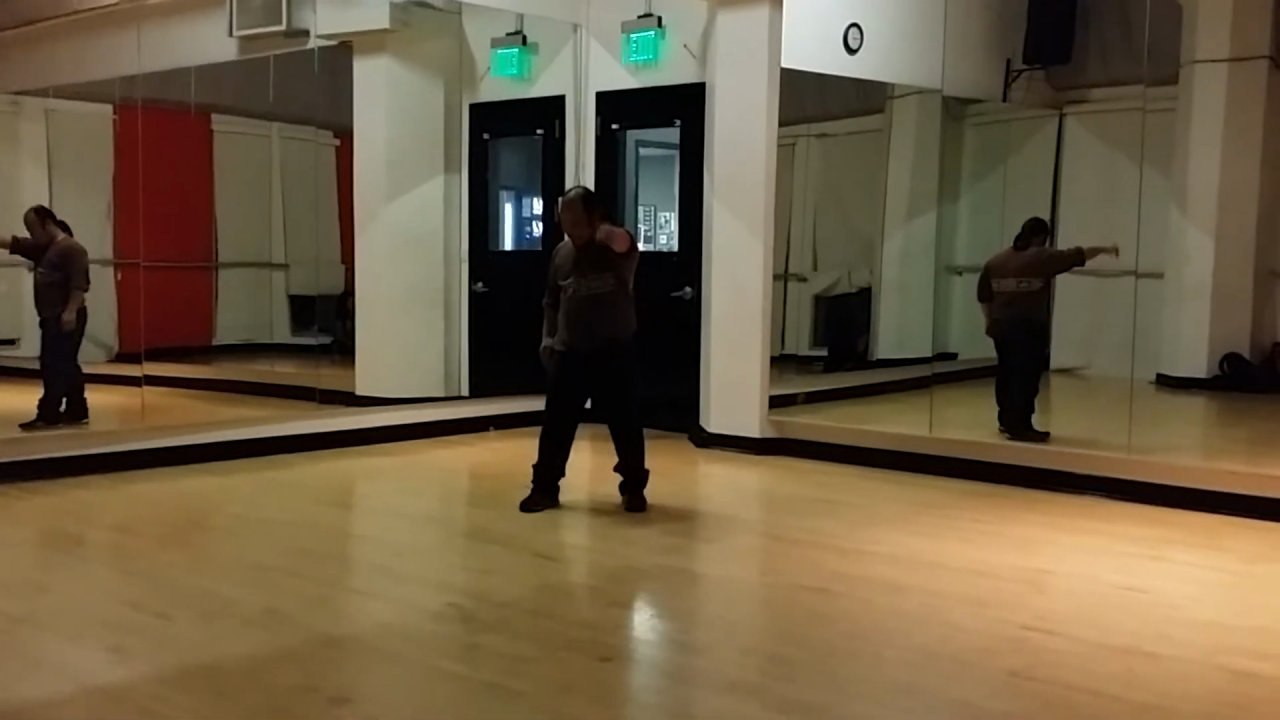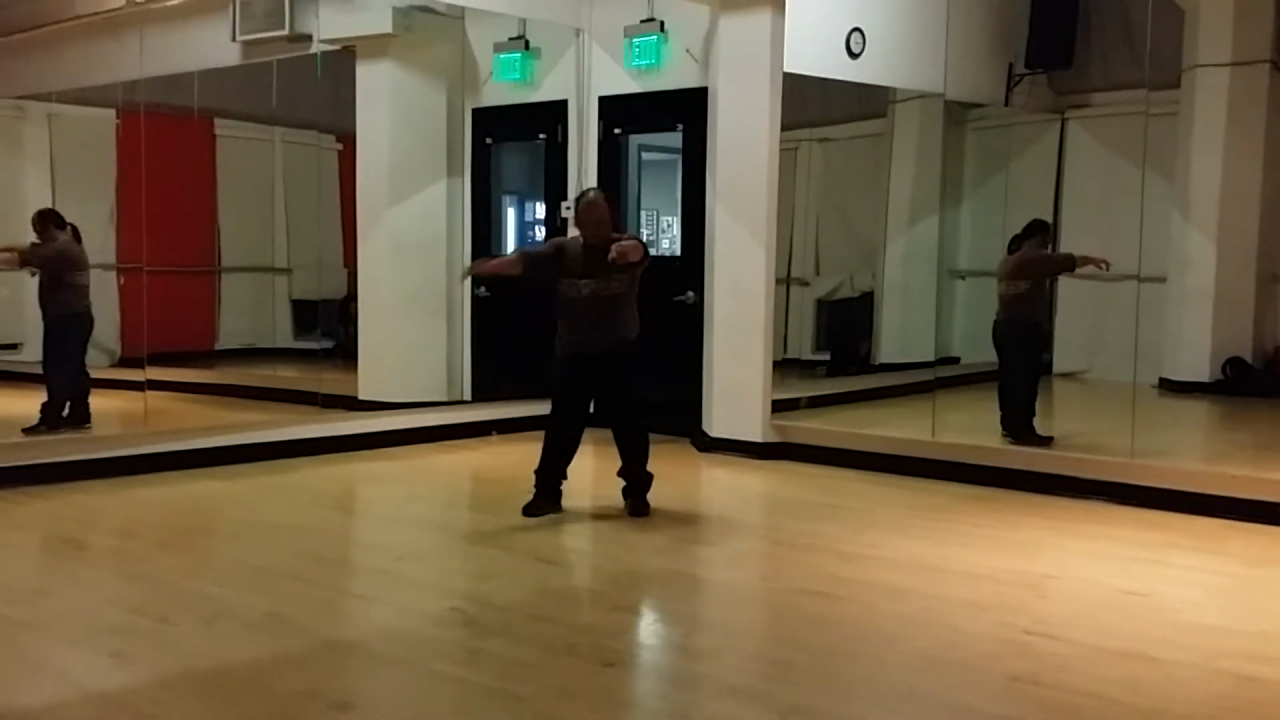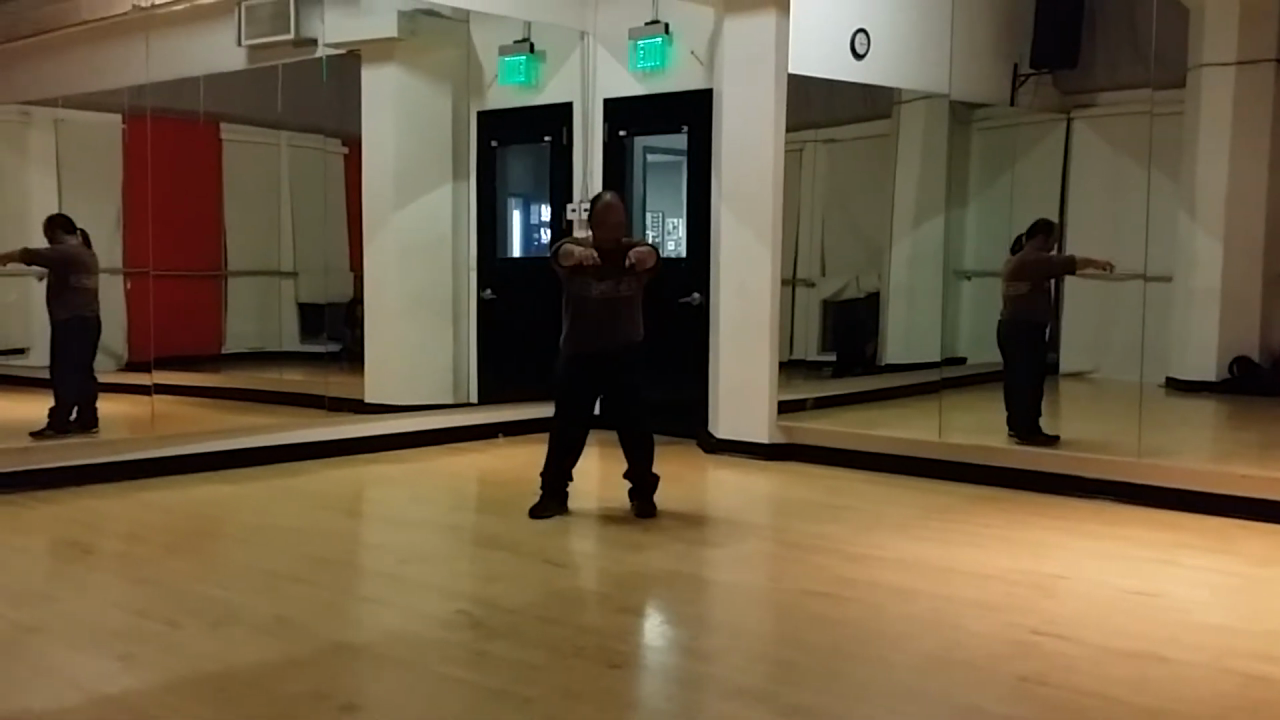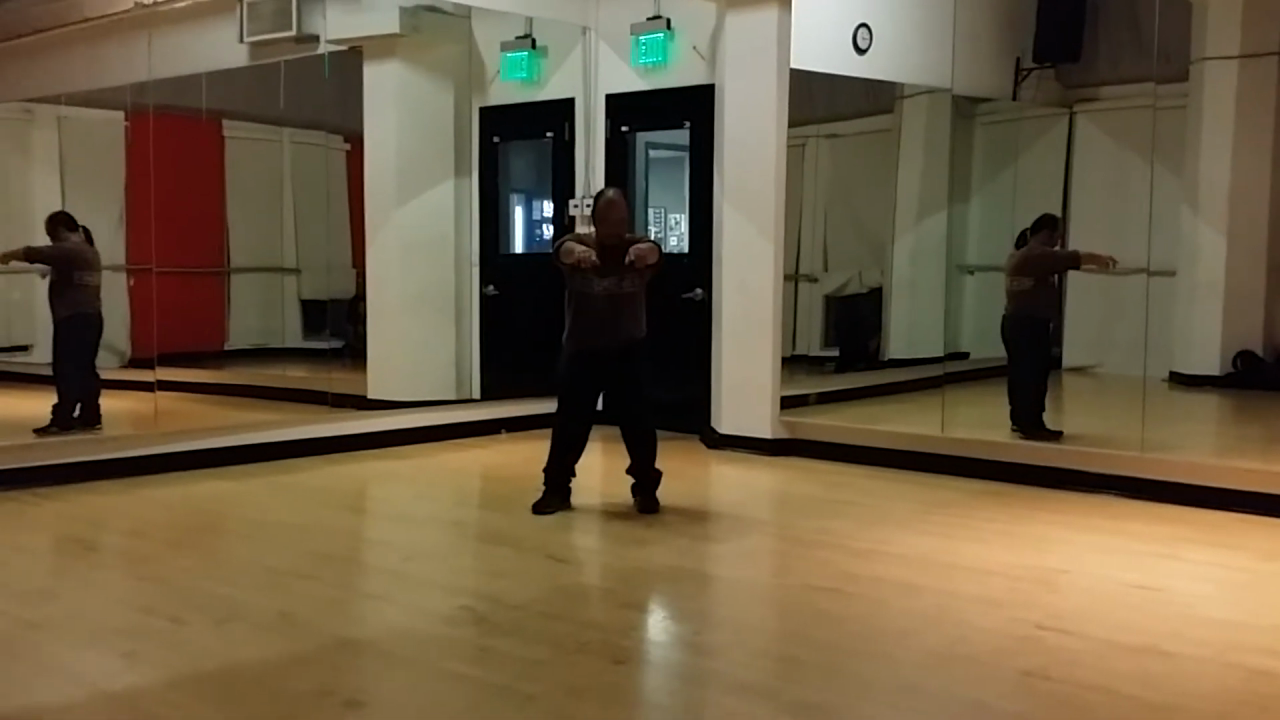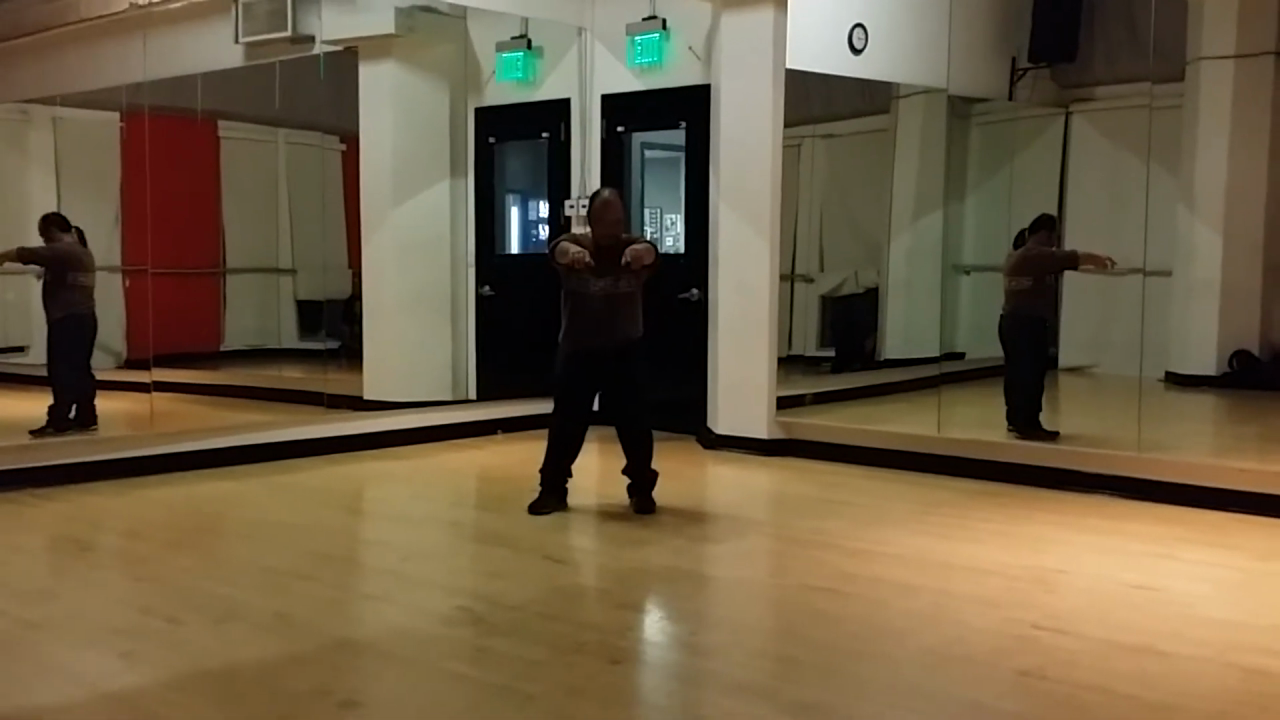
dt=0.4s
person 1, frame 1
left shoulder: (616, 248)
right shoulder: (561, 253)
left elbow: (623, 244)
right elbow: (553, 301)
left wrist: (612, 234)
right wrist: (548, 338)
left hip: (614, 352)
right hip: (568, 353)
left knee: (624, 423)
right knee: (556, 422)
left ankle: (634, 487)
right ankle: (544, 487)
person 1, frame 2
left shoulder: (625, 249)
right shoulder: (561, 251)
left elbow: (638, 252)
right elbow: (525, 261)
left wrist: (625, 248)
right wrist: (490, 266)
left hip: (619, 354)
right hip: (573, 356)
left knee: (628, 426)
right knee: (562, 425)
left ankle: (636, 491)
right ankle: (548, 492)
person 1, frame 3
left shoulder: (634, 252)
right shoulder: (574, 251)
left elbow: (651, 256)
right elbow: (561, 253)
left wrist: (642, 255)
right wrist: (577, 252)
left hip: (625, 356)
right hip: (578, 356)
left knee: (635, 427)
right knee: (567, 427)
left ankle: (643, 493)
right ankle: (553, 493)
person 1, frame 4
left shoulder: (637, 248)
right shoulder: (578, 246)
left elbow: (654, 252)
right elbow: (562, 250)
left wrist: (643, 251)
right wrist: (578, 251)
left hip: (627, 353)
right hip: (580, 352)
left knee: (638, 423)
right knee: (569, 423)
left ankle: (645, 488)
right ankle: (556, 489)
person 1, frame 5
left shoulder: (632, 248)
right shoulder: (574, 246)
left elbow: (650, 252)
right elbow: (557, 249)
left wrist: (639, 251)
right wrist: (572, 251)
left hip: (624, 353)
right hip: (577, 352)
left knee: (634, 424)
right knee: (566, 423)
left ankle: (642, 489)
right ankle: (552, 489)
person 2, frame 1
left shoulder: (995, 261)
right shoulder: (1043, 257)
left elbow: (984, 295)
right elbow: (1077, 255)
left wrist: (990, 320)
right wrist: (1103, 249)
left hip: (1001, 325)
right hip: (1029, 327)
left knee: (1007, 372)
right knee: (1026, 376)
left ankle: (1007, 420)
right ankle: (1019, 427)
person 2, frame 2
left shoulder: (1009, 260)
right shoulder: (1034, 259)
right elbow: (1068, 261)
right wrist: (1094, 260)
left hip: (1005, 326)
right hip: (1024, 329)
left knee: (1010, 377)
right knee: (1025, 379)
left ankle: (1010, 425)
right ankle: (1022, 431)
person 2, frame 3
left shoulder: (1015, 260)
right shoulder: (1034, 260)
left elbow: (1058, 265)
right elbow: (1070, 263)
right wrist: (1097, 262)
left hip: (1010, 327)
right hip: (1027, 329)
left knee: (1016, 377)
right knee: (1030, 379)
left ankle: (1016, 425)
right ankle: (1028, 431)
person 2, frame 4
left shoulder: (1017, 255)
right shoulder: (1040, 255)
left elbow: (1065, 260)
right elbow: (1077, 258)
right wrist: (1102, 258)
left hip: (1014, 321)
right hip: (1032, 324)
left knee: (1020, 372)
right knee: (1035, 374)
left ankle: (1019, 419)
right ankle: (1032, 425)
person 2, frame 5
left shoulder: (1015, 255)
right shoulder: (1039, 255)
right elbow: (1077, 258)
left wrist: (1094, 261)
right wrist: (1101, 259)
left hip: (1011, 321)
right hip: (1030, 324)
left knee: (1016, 372)
right knee: (1031, 374)
left ankle: (1016, 419)
right ankle: (1028, 425)
person 3, frame 1
left shoulder: (71, 249)
right shoulder: (43, 248)
left elbow: (79, 283)
left wrist: (70, 311)
left hip: (65, 318)
right hip: (53, 317)
left knee: (54, 365)
right knee: (65, 365)
left ankle: (49, 415)
right ankle: (76, 412)
person 3, frame 2
left shoulder: (60, 250)
right shoulder: (71, 247)
left elbow: (24, 258)
right elbow: (32, 251)
left hip: (65, 320)
right hip: (78, 318)
left knee: (57, 370)
right knee: (74, 368)
left ankle: (51, 419)
right ankle: (79, 416)
person 3, frame 3
left shoulder: (65, 253)
right shoulder: (86, 253)
left elbow: (29, 255)
right elbow: (42, 257)
left hip: (71, 324)
right hip: (88, 322)
left knee: (64, 374)
right knee: (83, 372)
left ankle: (59, 424)
right ankle: (87, 420)
person 3, frame 4
left shoulder: (68, 250)
right shoulder: (89, 250)
left elbow: (32, 254)
right elbow: (44, 255)
left hip: (73, 320)
right hip: (90, 318)
left knee: (67, 370)
right knee: (85, 369)
left ankle: (63, 420)
right ankle: (90, 417)
person 3, frame 5
left shoulder: (61, 251)
right shoulder: (82, 251)
left elbow: (25, 254)
right elbow: (39, 257)
left hip: (67, 321)
right hip: (84, 319)
left knee: (62, 371)
right knee: (80, 370)
left ankle: (59, 421)
right ankle: (86, 418)
